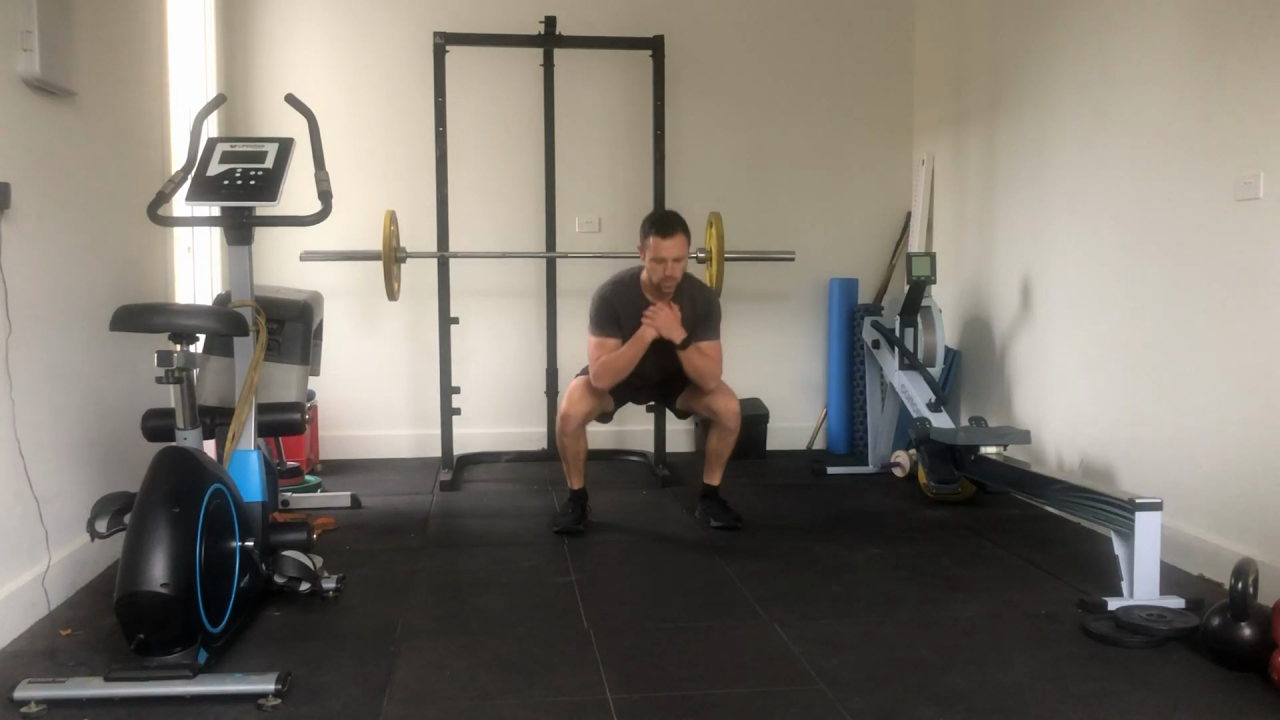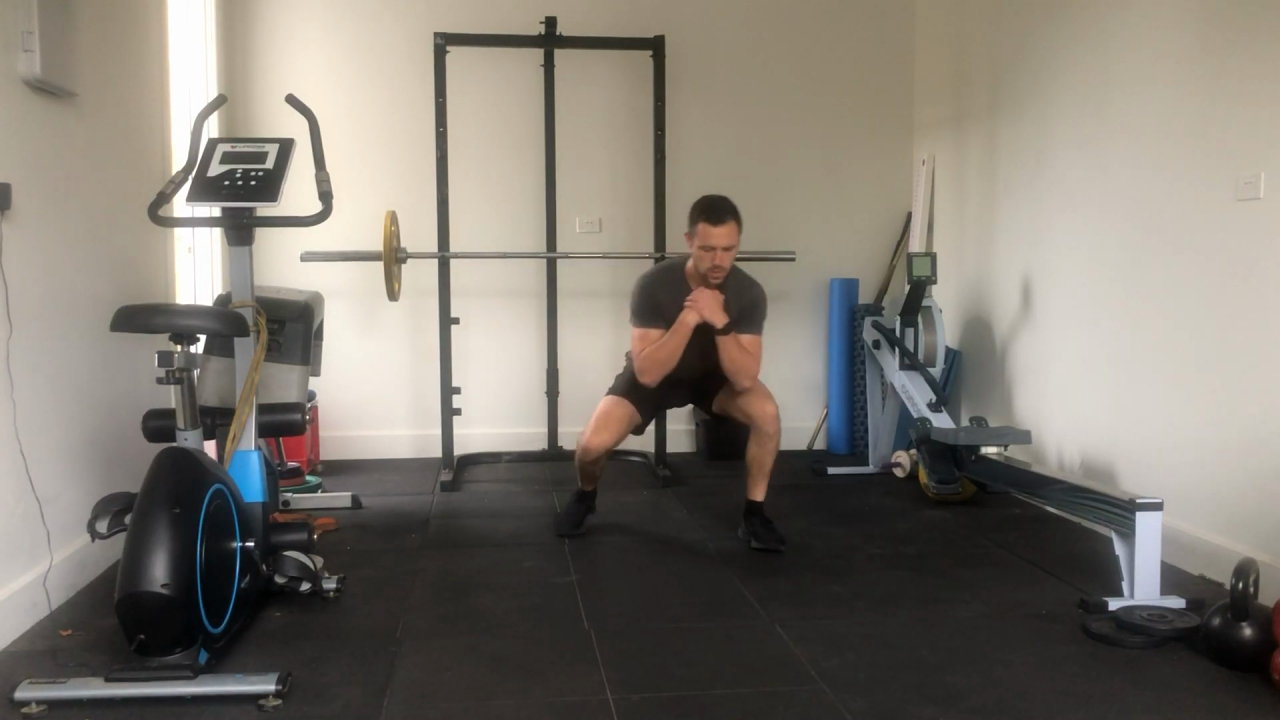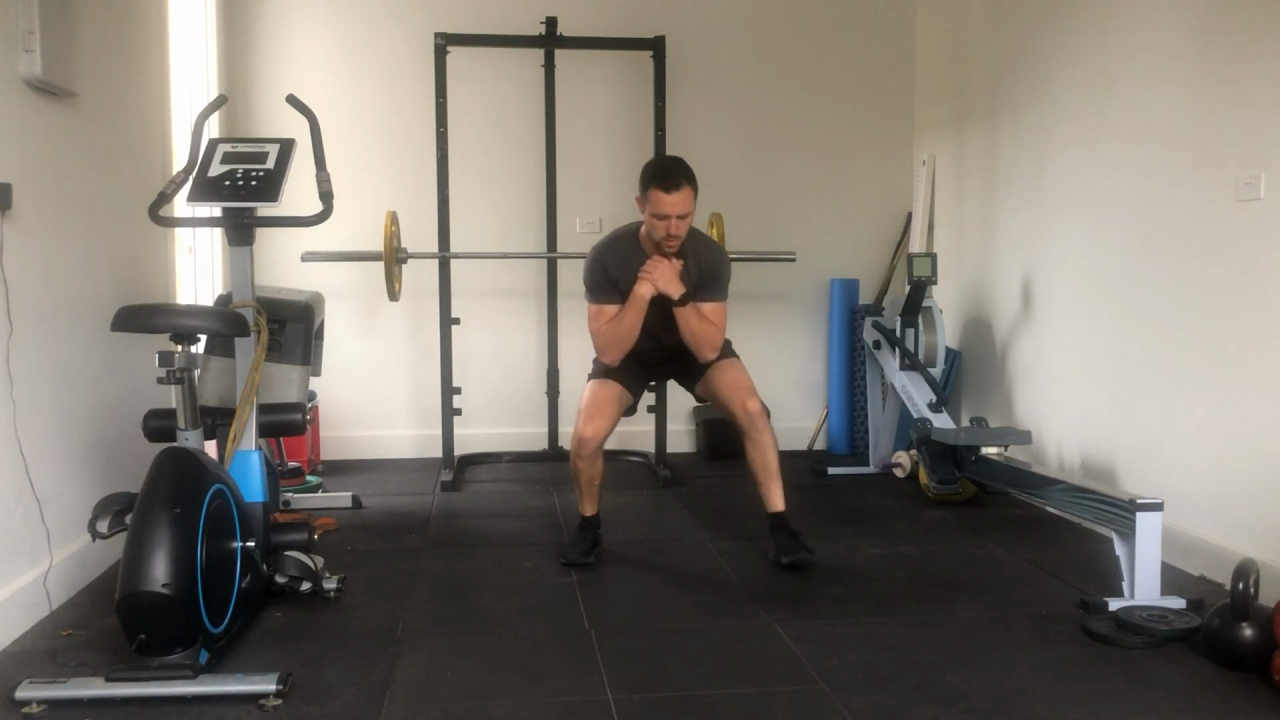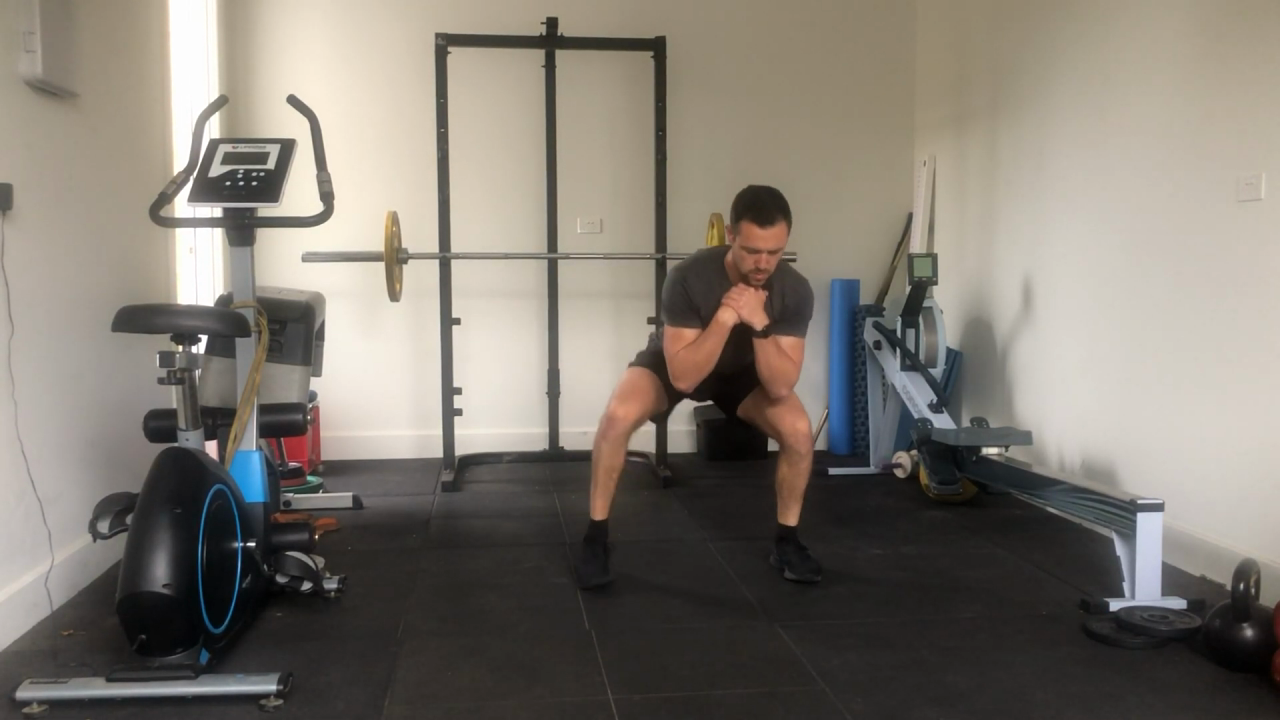
dt=1s
person 1, frame 1
left shoulder: (702, 299)
right shoulder: (611, 295)
left elbow: (710, 381)
right elbow: (600, 379)
left wrist: (679, 338)
right wrist: (645, 334)
left hip: (675, 374)
right hip: (619, 373)
left knee: (728, 410)
right knee: (571, 413)
left ankle: (710, 497)
right ankle: (577, 499)
person 1, frame 2
left shoulder: (748, 293)
right shoulder: (654, 285)
left elbow: (745, 379)
right elbow: (648, 374)
left wrist: (722, 323)
right wrist: (689, 318)
left hip: (710, 374)
right hip: (651, 373)
left knee: (767, 415)
right knee: (594, 444)
left ankle: (753, 514)
right ankle: (585, 497)
person 1, frame 3
left shoulder: (709, 256)
right shoulder: (607, 256)
left elbow: (709, 351)
right elbow: (609, 353)
left wrist: (678, 293)
right wrist: (642, 291)
left hip: (691, 344)
right hip: (630, 351)
left knee: (750, 409)
right knee: (587, 436)
left ankle: (779, 525)
right ankle: (589, 525)
person 1, frame 4
left shoulder: (795, 290)
right shoulder: (689, 277)
left elbow: (780, 387)
right elbow: (682, 378)
left wrist: (760, 323)
right wrist: (724, 318)
left hip: (742, 368)
right hip: (673, 359)
left knee: (798, 430)
right knee: (617, 416)
left ankle: (786, 540)
right ankle: (596, 537)
